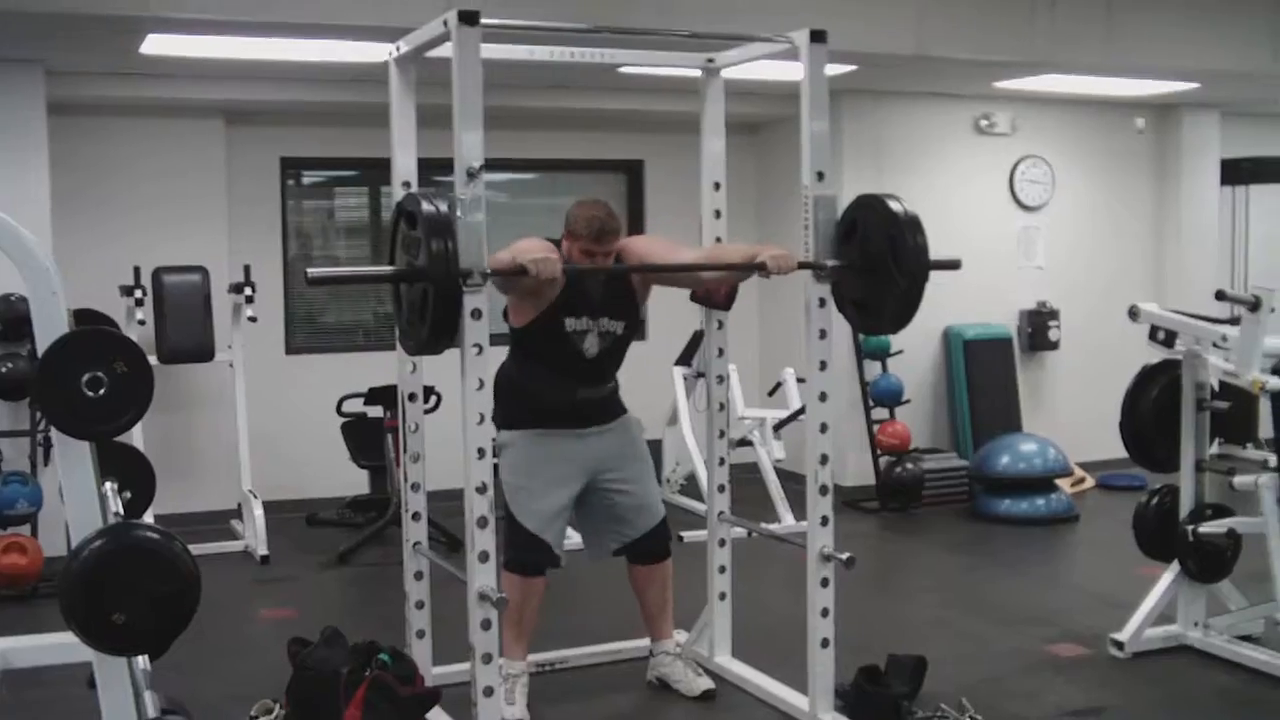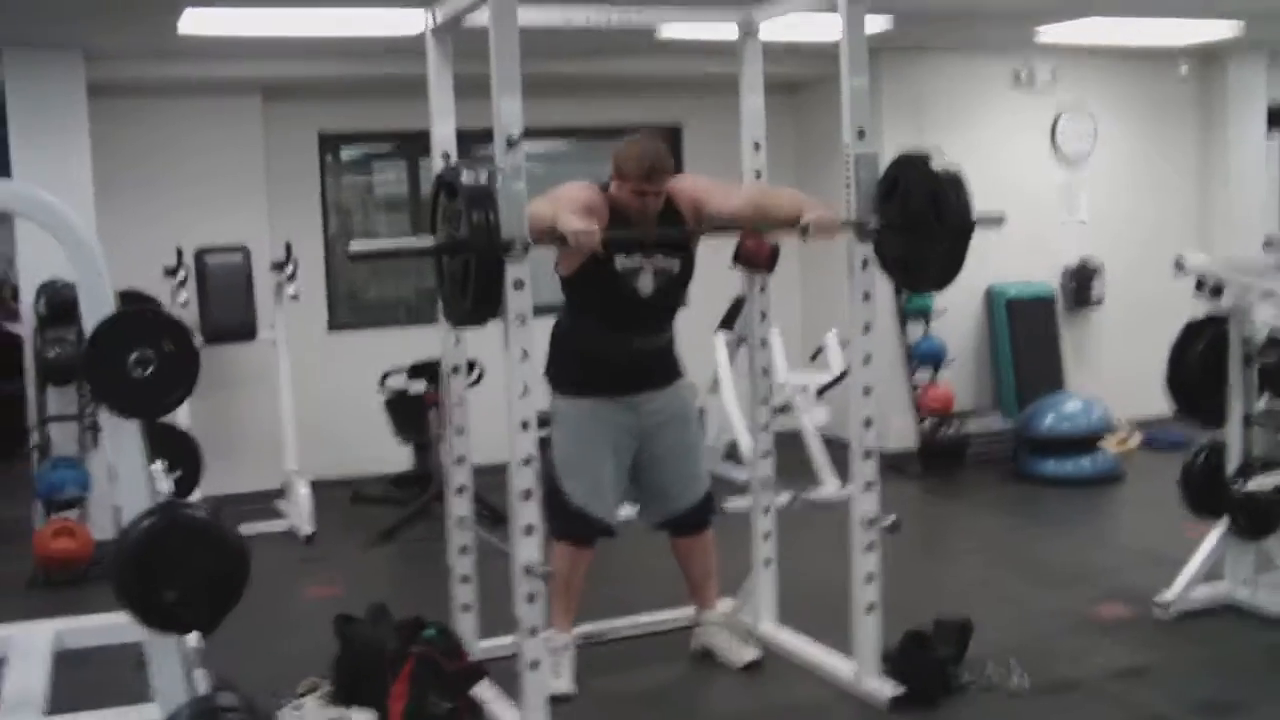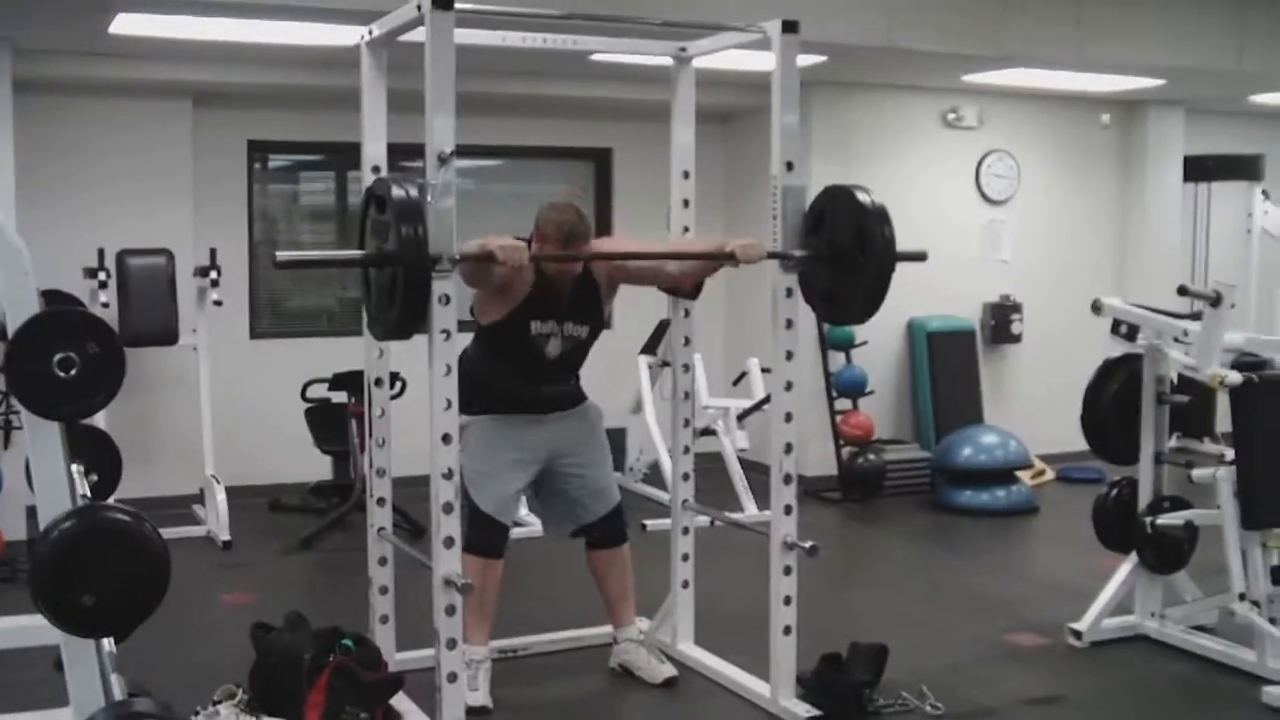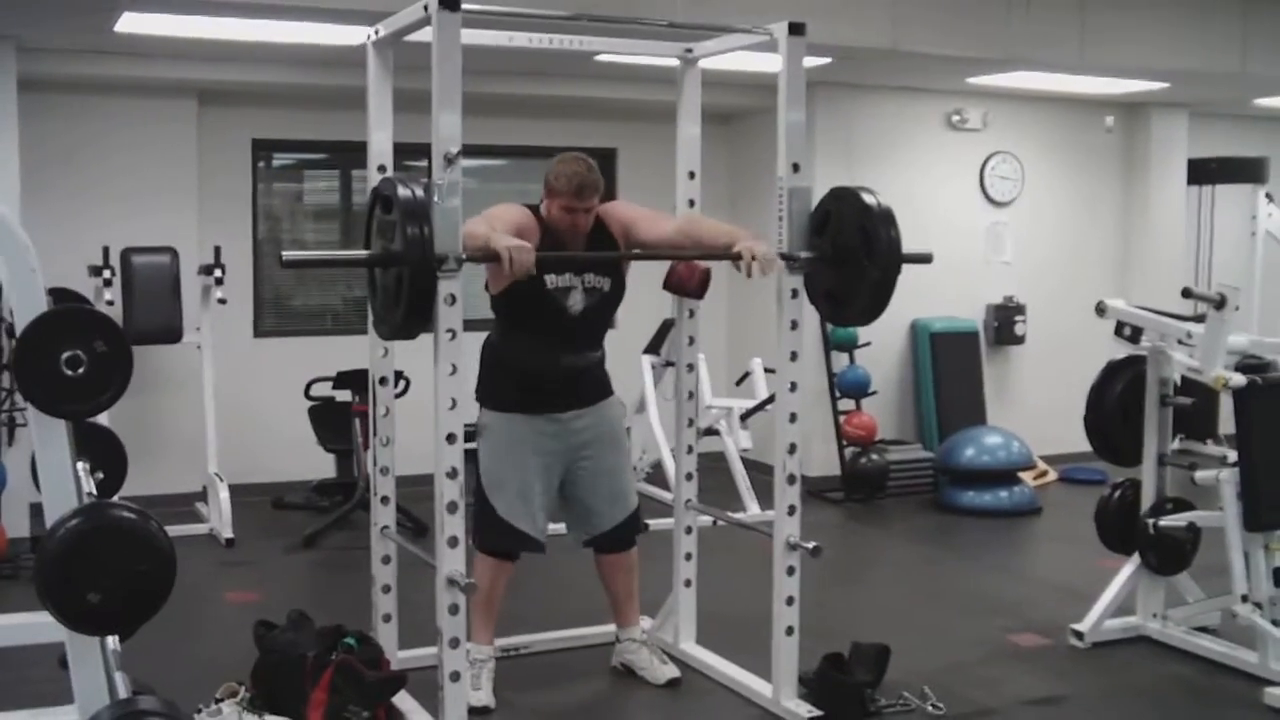
dt=0.4s
person 1, frame 1
left shoulder: (637, 259)
right shoulder: (540, 261)
left elbow: (703, 260)
right elbow: (498, 267)
left wrist: (759, 255)
right wrist: (526, 264)
left hip: (607, 422)
right hip: (535, 429)
left knee: (651, 537)
right knee: (529, 549)
left ankle: (665, 655)
right ankle: (512, 673)
person 1, frame 2
left shoulder: (688, 199)
right shoulder: (588, 202)
left elbow: (749, 201)
right elbow: (538, 214)
left wrist: (807, 211)
right wrist: (564, 222)
left hip: (661, 383)
right hip: (588, 392)
left knee: (692, 508)
right knee: (578, 519)
left ankle: (710, 624)
right ankle: (558, 644)
person 1, frame 3
left shoulder: (604, 262)
right shoulder: (511, 268)
left elbow: (671, 262)
right elbow: (469, 260)
left wrist: (725, 249)
right wrist: (490, 251)
left hip: (568, 410)
right hip: (496, 416)
left knee: (607, 523)
right knee: (487, 531)
left ankle: (628, 642)
right ankle: (474, 661)
person 1, frame 4
left shoulder: (619, 222)
right shoulder: (519, 223)
left elbow: (681, 229)
right elbow: (474, 230)
left wrist: (741, 241)
right wrist: (499, 241)
left hip: (591, 403)
right hip: (517, 410)
left knee: (617, 526)
right knee: (501, 533)
left ankle: (631, 642)
right ankle: (478, 658)
